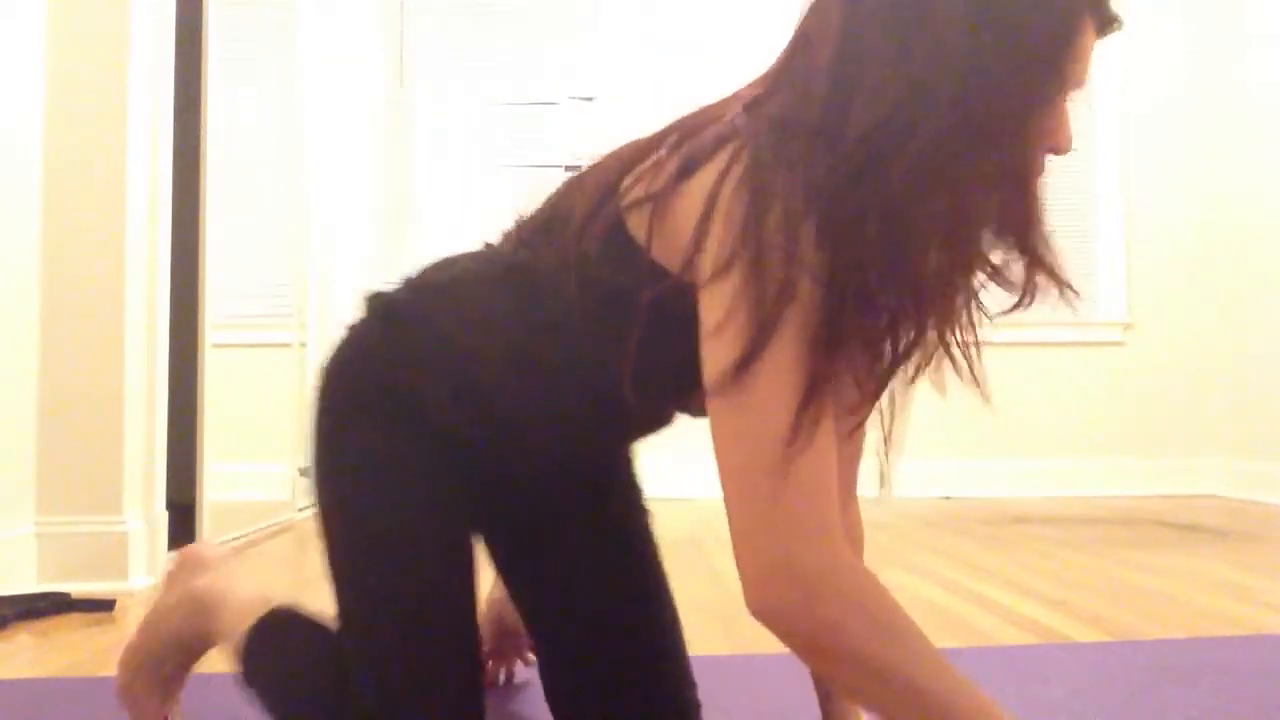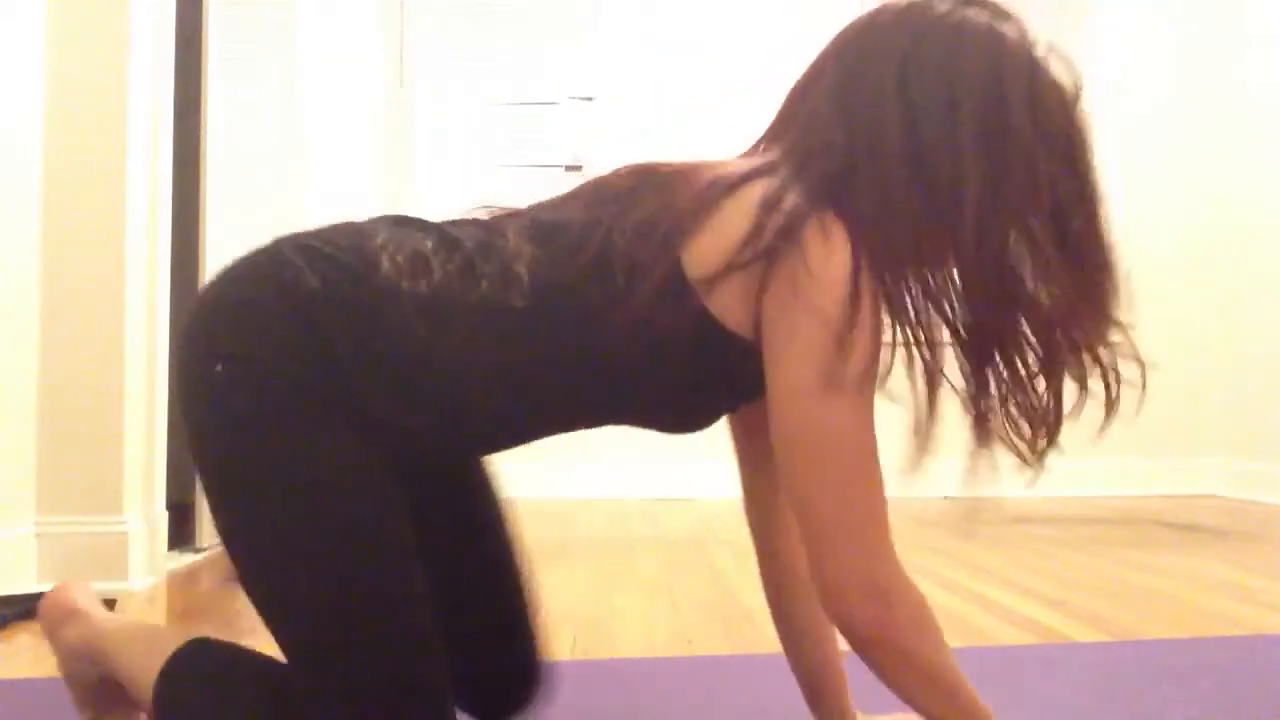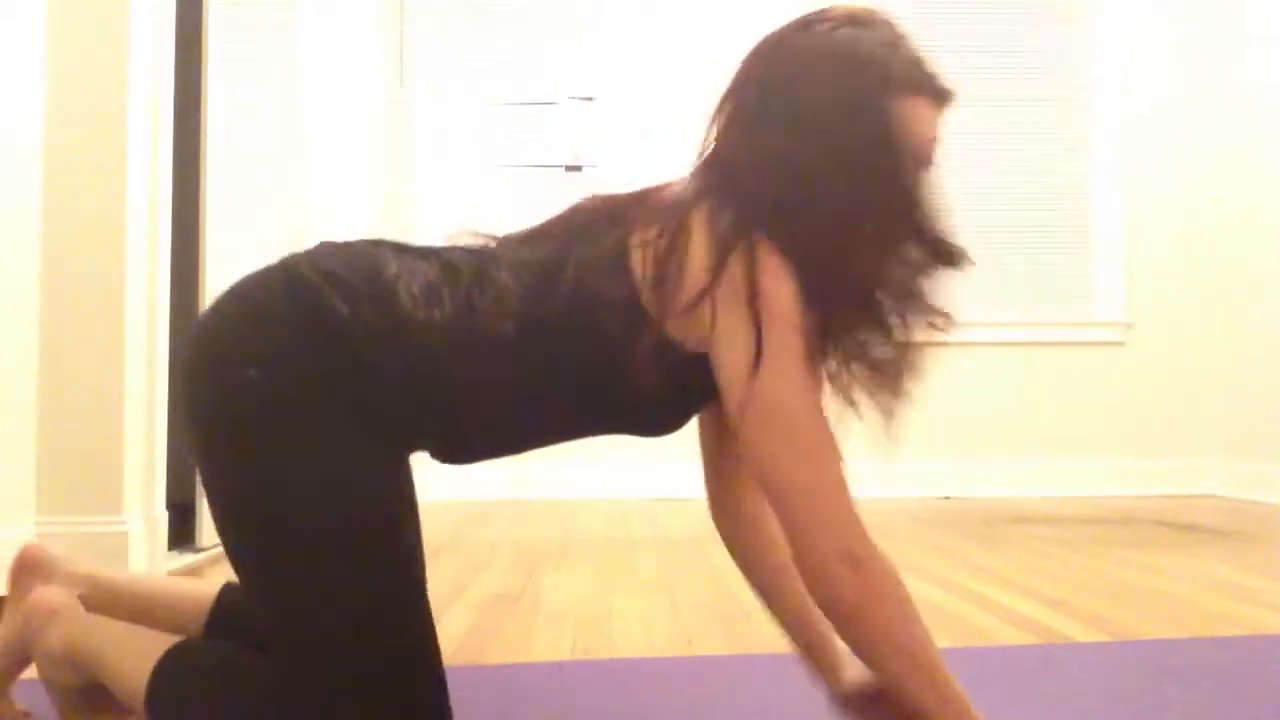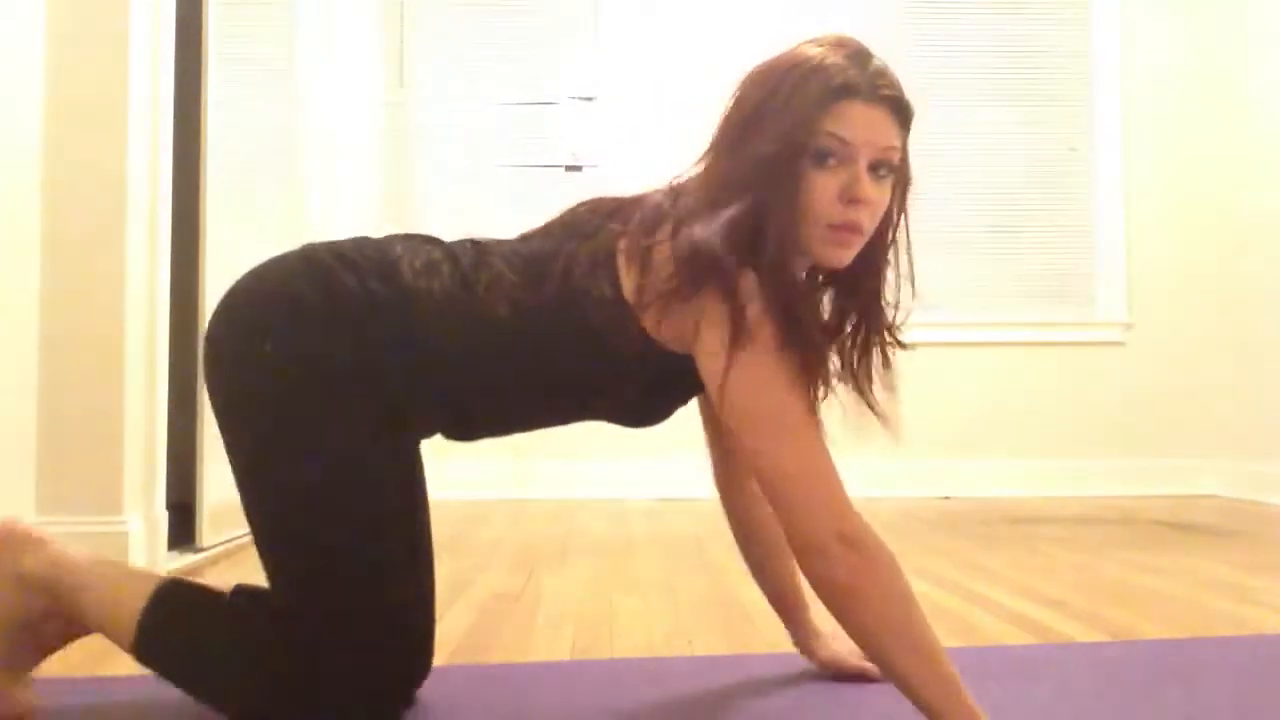
dt=0.3s
person 1, frame 1
left shoulder: (867, 226)
right shoulder: (756, 202)
left elbow: (815, 520)
right elbow: (789, 575)
left hip: (558, 442)
right hip: (400, 402)
left ankle: (491, 606)
right ankle: (215, 600)
person 1, frame 2
left shoulder: (777, 223)
right shoulder: (817, 252)
left elbow: (787, 520)
right elbow: (856, 582)
left hip: (391, 376)
right hip: (279, 360)
left ankle: (301, 554)
person 1, frame 3
left shoulder: (721, 244)
right shoulder: (749, 271)
left elbow: (741, 500)
right elbow: (841, 563)
left hip: (327, 362)
right hip: (281, 365)
left knee: (352, 642)
left ankle: (80, 588)
person 1, frame 4
left shoulder: (755, 277)
right shoulder: (720, 276)
left elbow: (746, 483)
right elbow: (836, 543)
left wrist: (812, 638)
left hip: (346, 350)
right hip: (297, 341)
left ankle: (86, 588)
